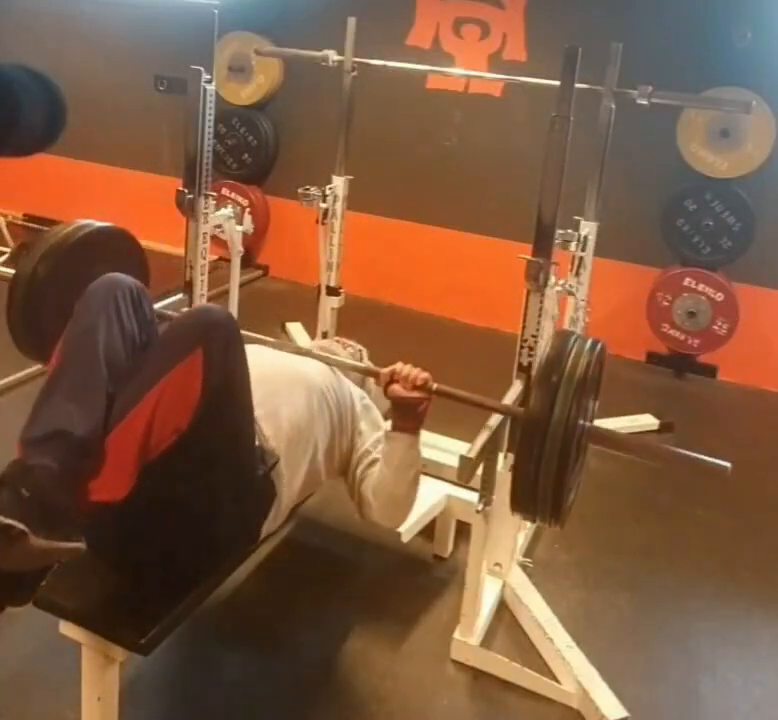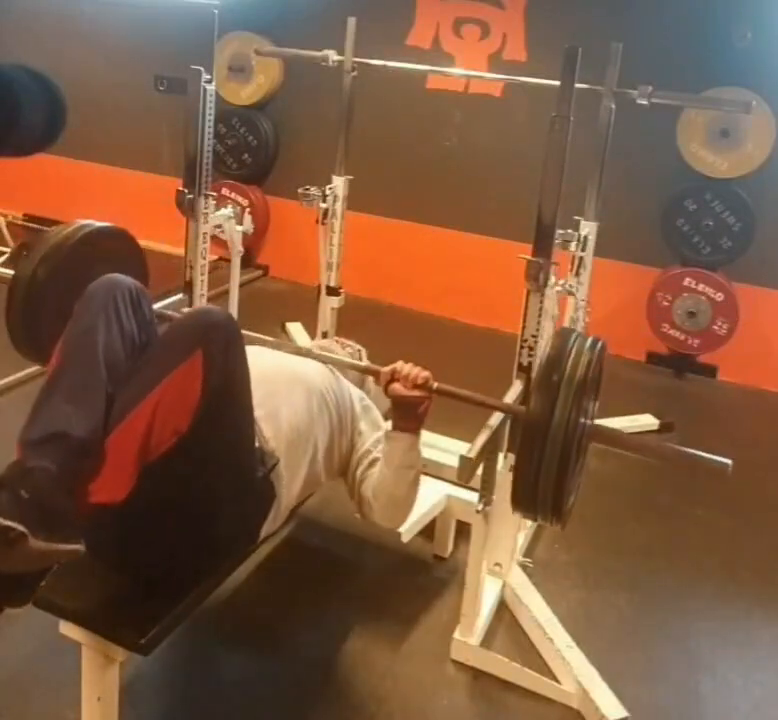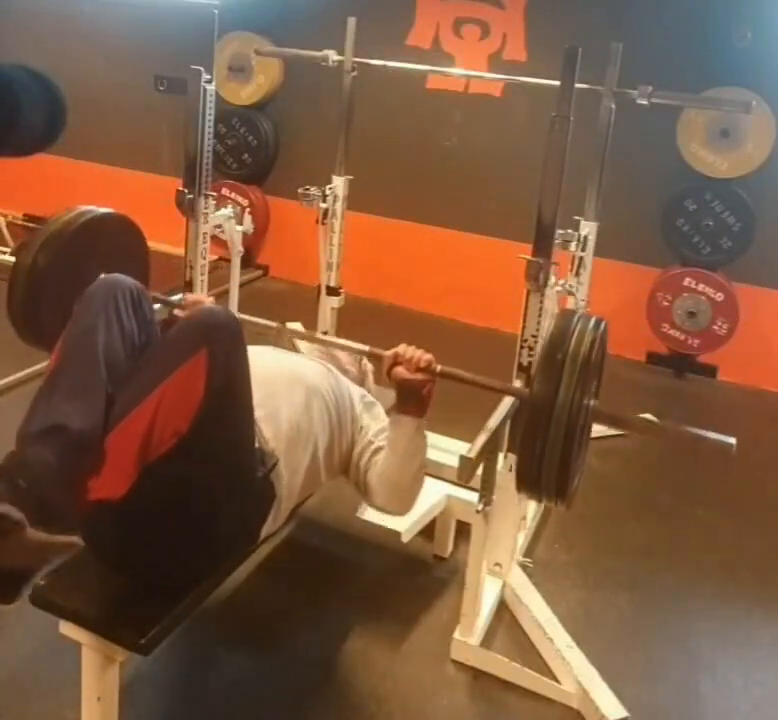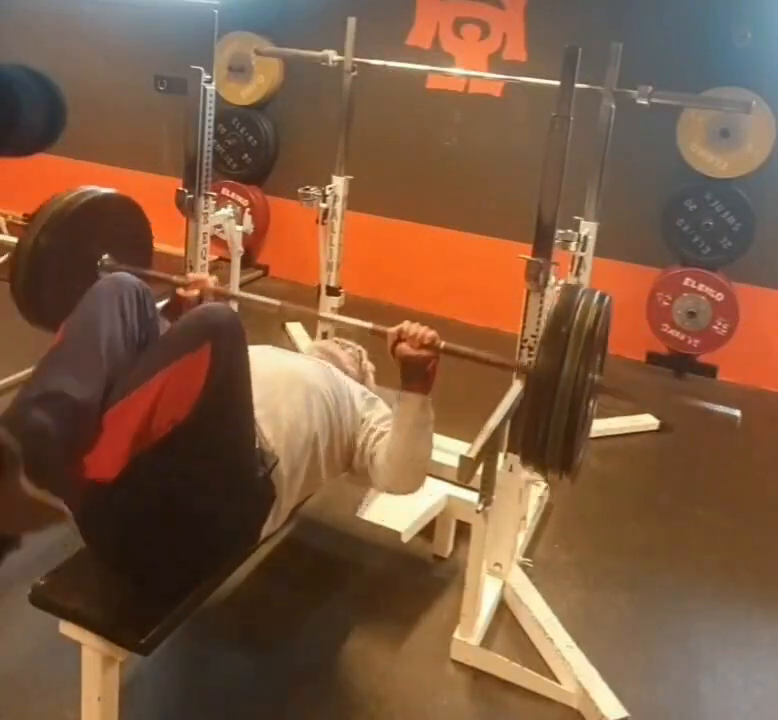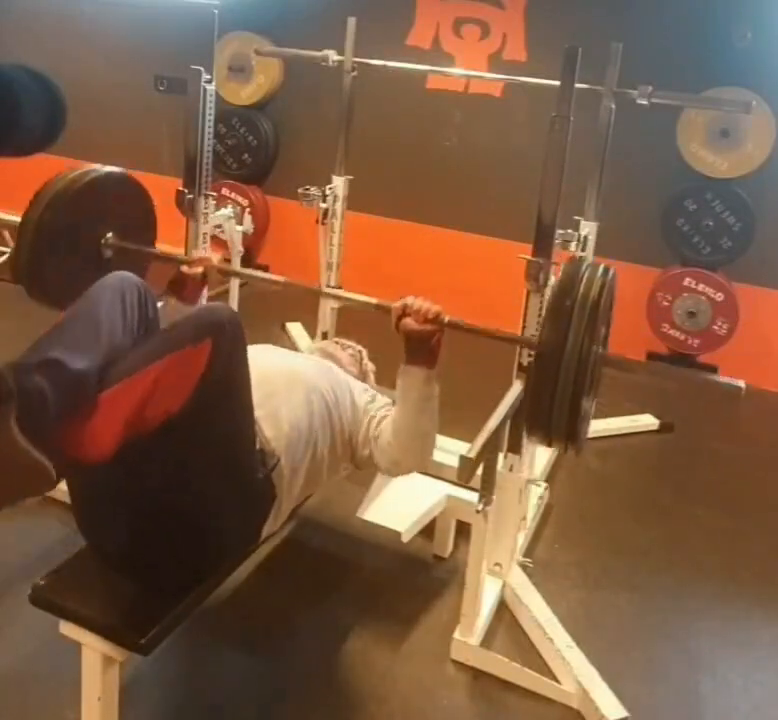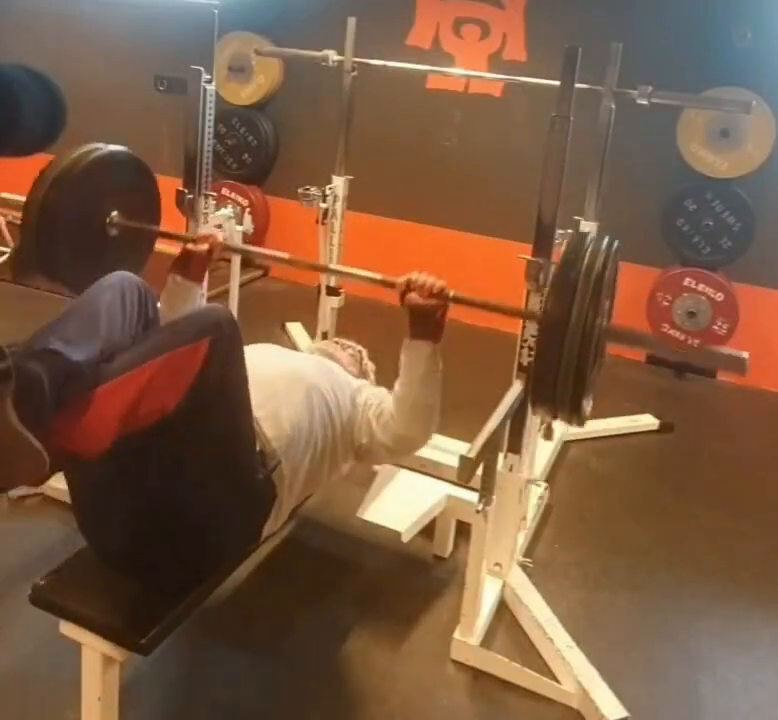
dt=0.1s
person 1, frame 1
left shoulder: (354, 408)
right shoulder: (259, 361)
left elbow: (387, 507)
right elbow: (169, 388)
left wrist: (406, 420)
right wrist: (177, 341)
left hip: (211, 506)
right hip: (133, 475)
left knee: (210, 325)
right knee: (115, 293)
left ankle: (46, 511)
right ankle: (35, 504)
person 1, frame 2
left shoulder: (352, 408)
right shoulder: (257, 360)
left elbow: (388, 508)
right elbow: (158, 385)
left wrist: (407, 419)
right wrist: (177, 340)
left hip: (210, 505)
right hip: (131, 476)
left knee: (210, 327)
right knee: (114, 294)
left ankle: (45, 514)
right ankle: (35, 508)
person 1, frame 3
left shoulder: (355, 409)
right shoulder: (267, 362)
left elbow: (395, 493)
right elbow: (168, 381)
left wrist: (411, 405)
right wrist: (177, 334)
left hip: (207, 510)
left knee: (212, 326)
right knee: (116, 293)
left ankle: (45, 503)
person 1, frame 4
left shoulder: (355, 404)
right shoulder: (277, 364)
left elbow: (400, 473)
right elbow: (167, 377)
left wrist: (415, 383)
right wrist: (179, 318)
left hip: (203, 512)
left knee: (216, 325)
right knee: (120, 292)
left ankle: (43, 479)
person 1, frame 5
left shoulder: (358, 406)
right shoulder: (263, 361)
left elbow: (404, 453)
right elbow: (171, 358)
left wrist: (419, 358)
right wrist: (182, 295)
left hip: (208, 510)
right hip: (124, 481)
left knee: (217, 324)
right knee: (124, 291)
person 1, frame 6
left shoulder: (355, 400)
right shoulder: (266, 359)
left elbow: (407, 429)
right elbow: (173, 344)
left wrist: (424, 332)
right wrist: (188, 272)
left hip: (199, 514)
left knee: (211, 326)
right knee: (124, 291)
